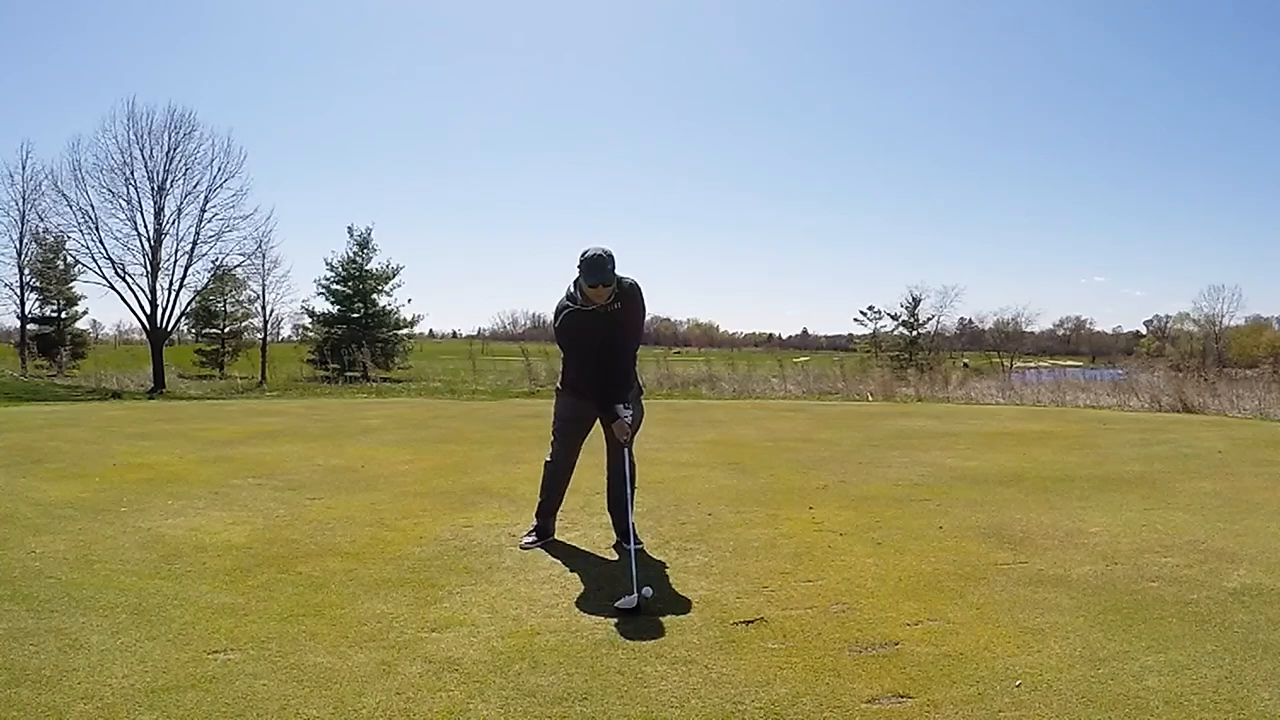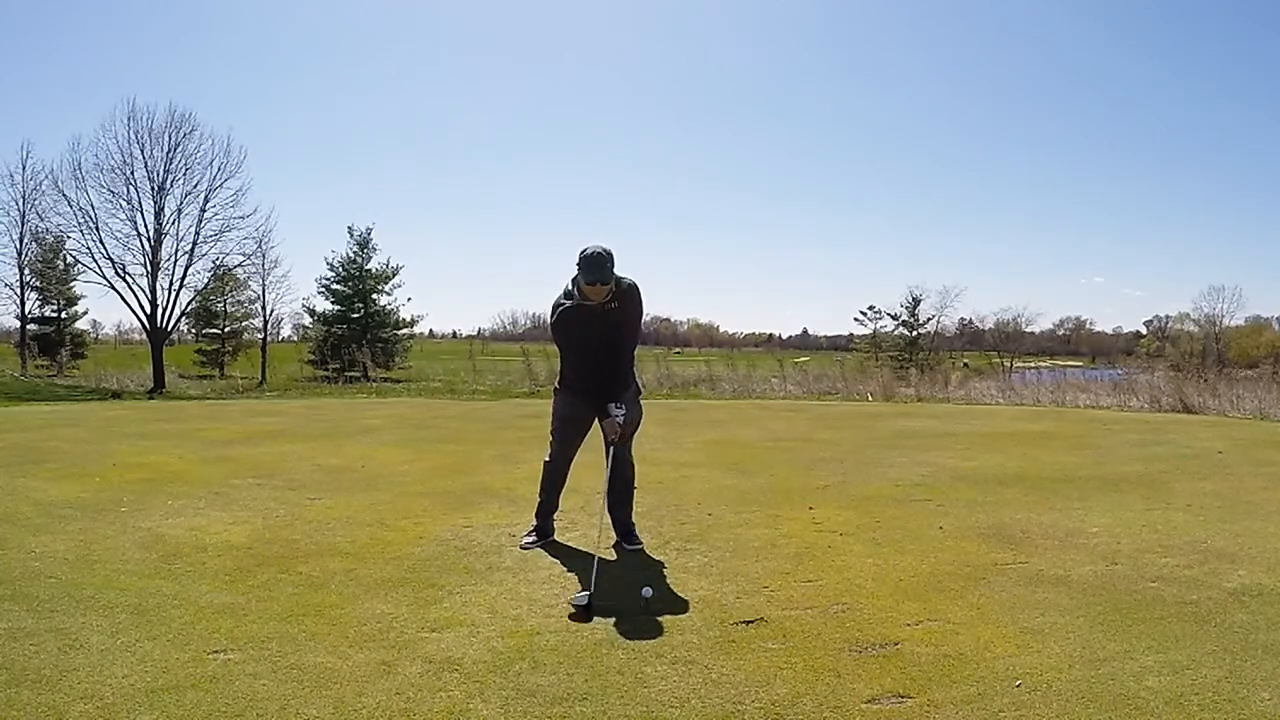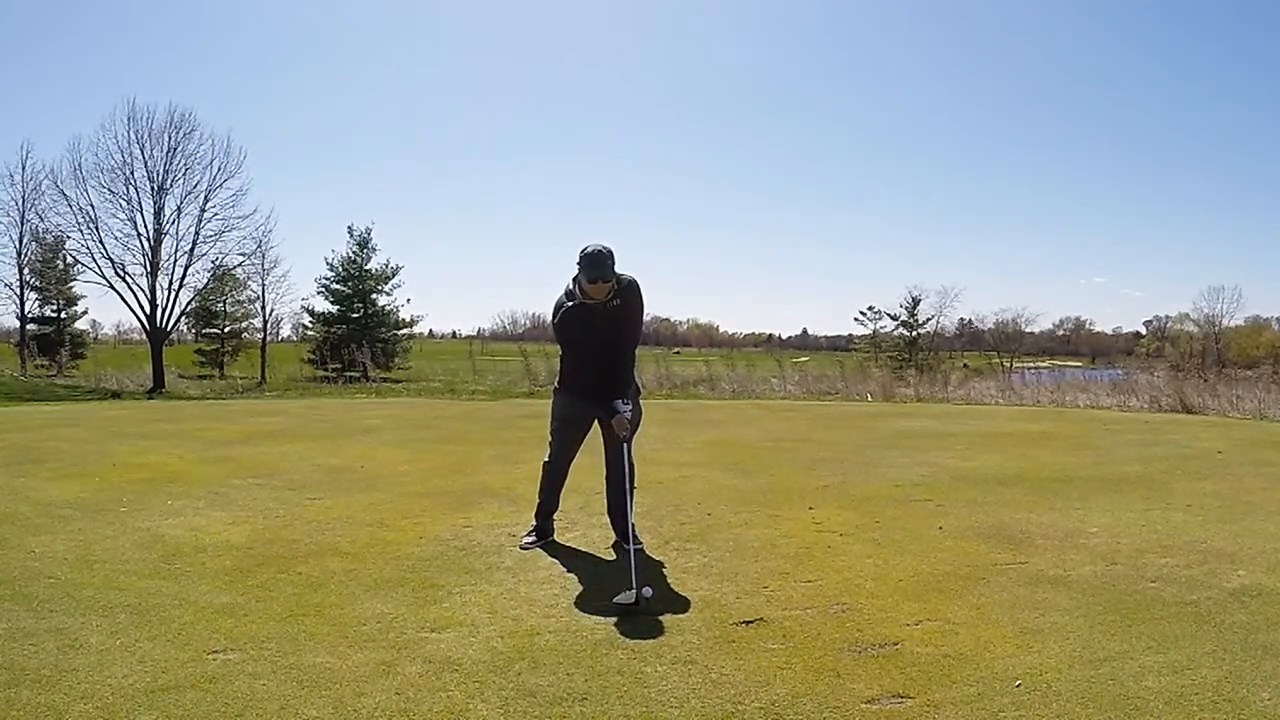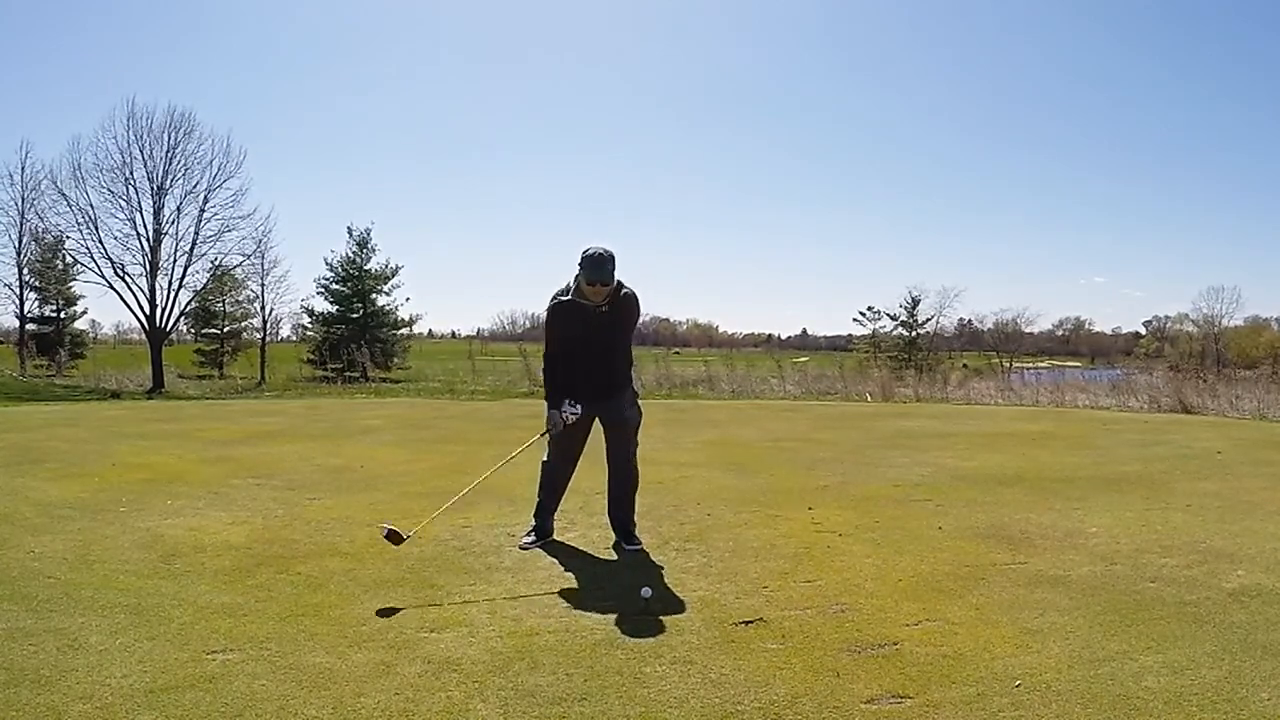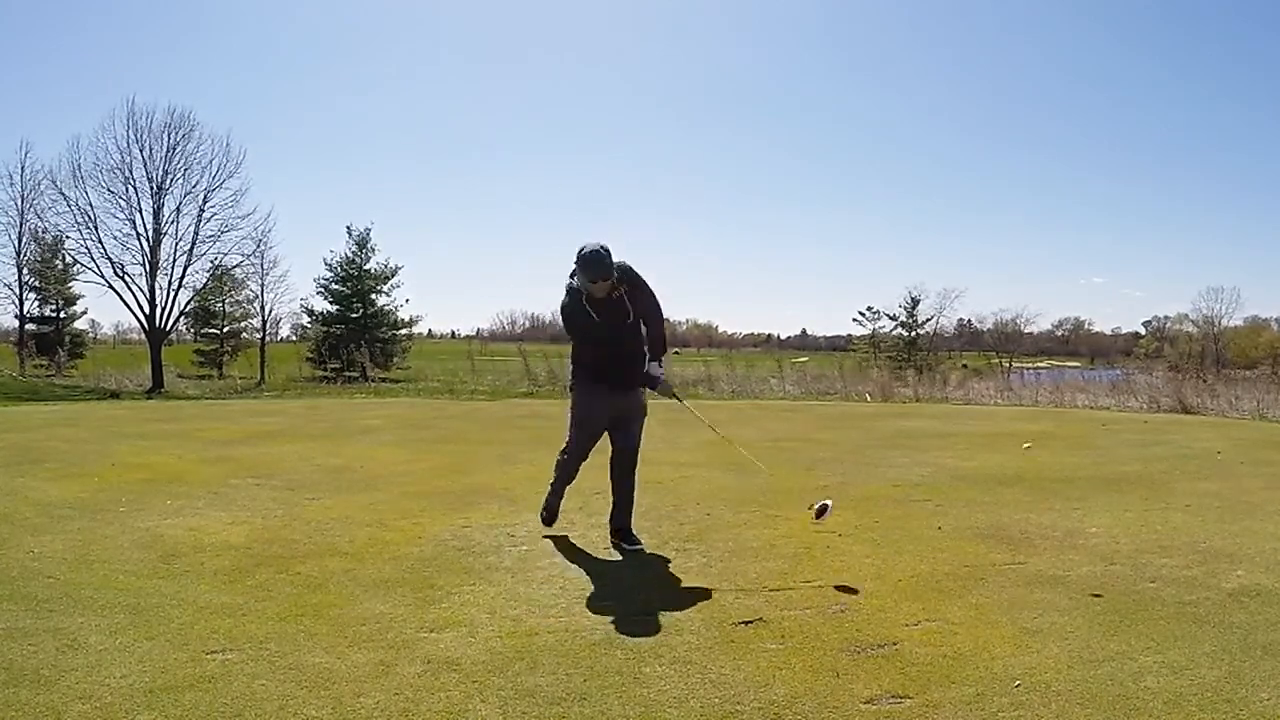
dt=1s
person 1, frame 1
left shoulder: (630, 292)
right shoulder: (567, 313)
left elbow: (630, 349)
right elbow: (584, 369)
left wrist: (623, 404)
right wrist: (611, 415)
left hip: (622, 390)
right hip: (578, 391)
left knee: (621, 458)
right knee: (560, 456)
left ankle: (623, 528)
right ankle: (543, 525)
person 1, frame 2
left shoulder: (629, 293)
right shoulder: (563, 311)
left elbow: (626, 351)
right elbow: (578, 367)
left wrist: (617, 405)
right wrist: (605, 412)
left hip: (620, 390)
right hip: (576, 392)
left knee: (621, 457)
right knee: (558, 456)
left ankle: (624, 527)
right ankle: (543, 525)
person 1, frame 3
left shoulder: (629, 290)
right shoulder: (566, 311)
left elbow: (628, 347)
right elbow: (582, 366)
left wrist: (622, 401)
right wrist: (612, 410)
left hip: (621, 390)
right hip: (576, 392)
left knee: (620, 460)
right knee: (558, 457)
left ankle: (623, 528)
right ankle: (543, 525)
person 1, frame 4
left shoulder: (626, 301)
right shoulder: (561, 305)
left elbow: (612, 355)
right elbow: (554, 358)
left wrist: (576, 404)
right wrist: (555, 403)
left hip: (616, 392)
right hip: (572, 392)
left knee: (624, 462)
right knee: (557, 460)
left ankle: (624, 528)
right ankle: (542, 526)
person 1, frame 5
left shoulder: (624, 275)
right shoulder: (573, 306)
left elbow: (652, 316)
right elbow: (603, 353)
left wrist: (655, 360)
right wrist: (648, 377)
left hip: (630, 387)
right hip: (593, 388)
left knee: (625, 460)
right knee: (575, 452)
left ankle: (621, 528)
right ankle: (556, 493)
